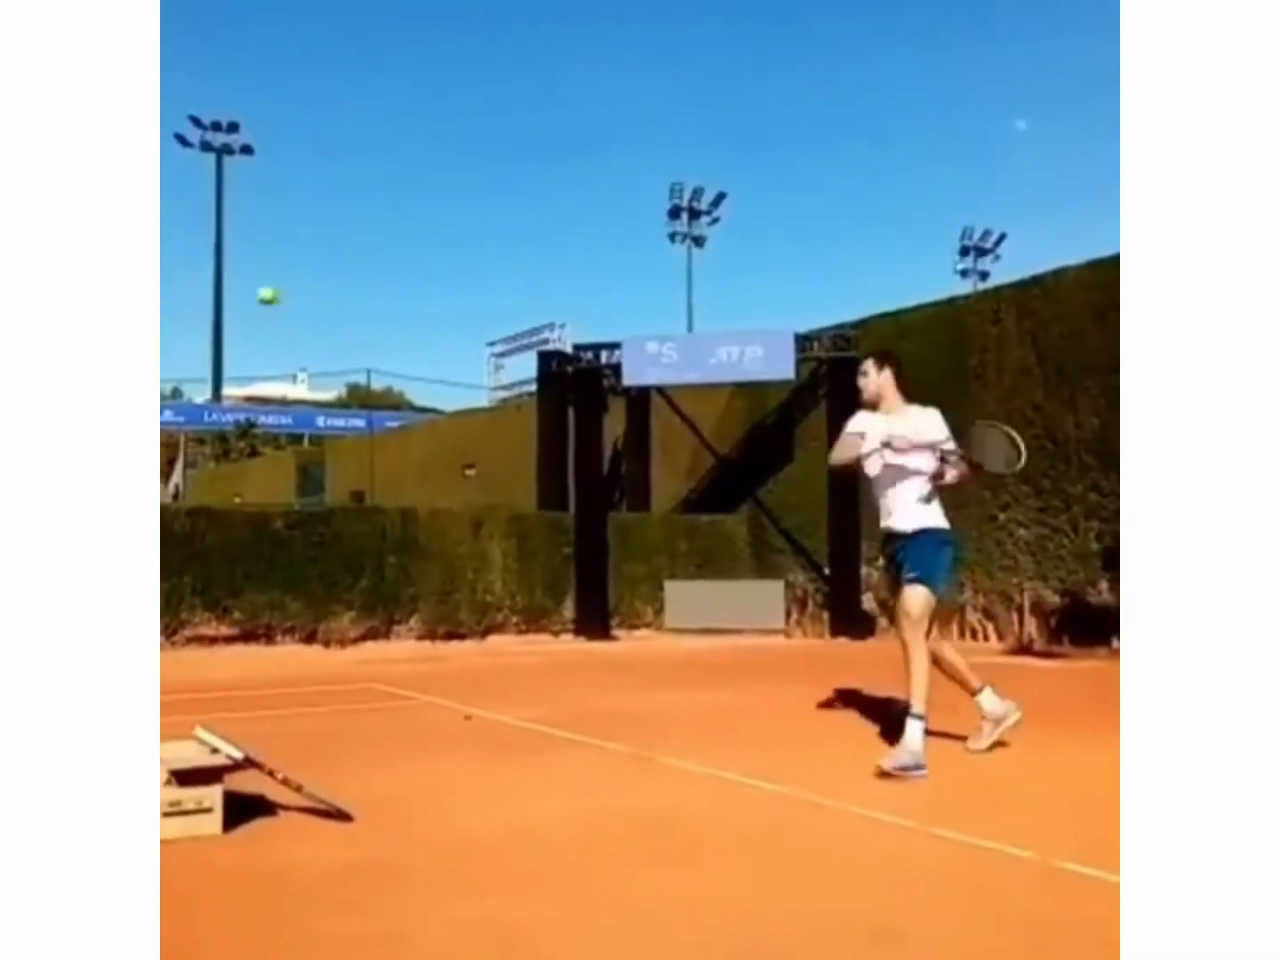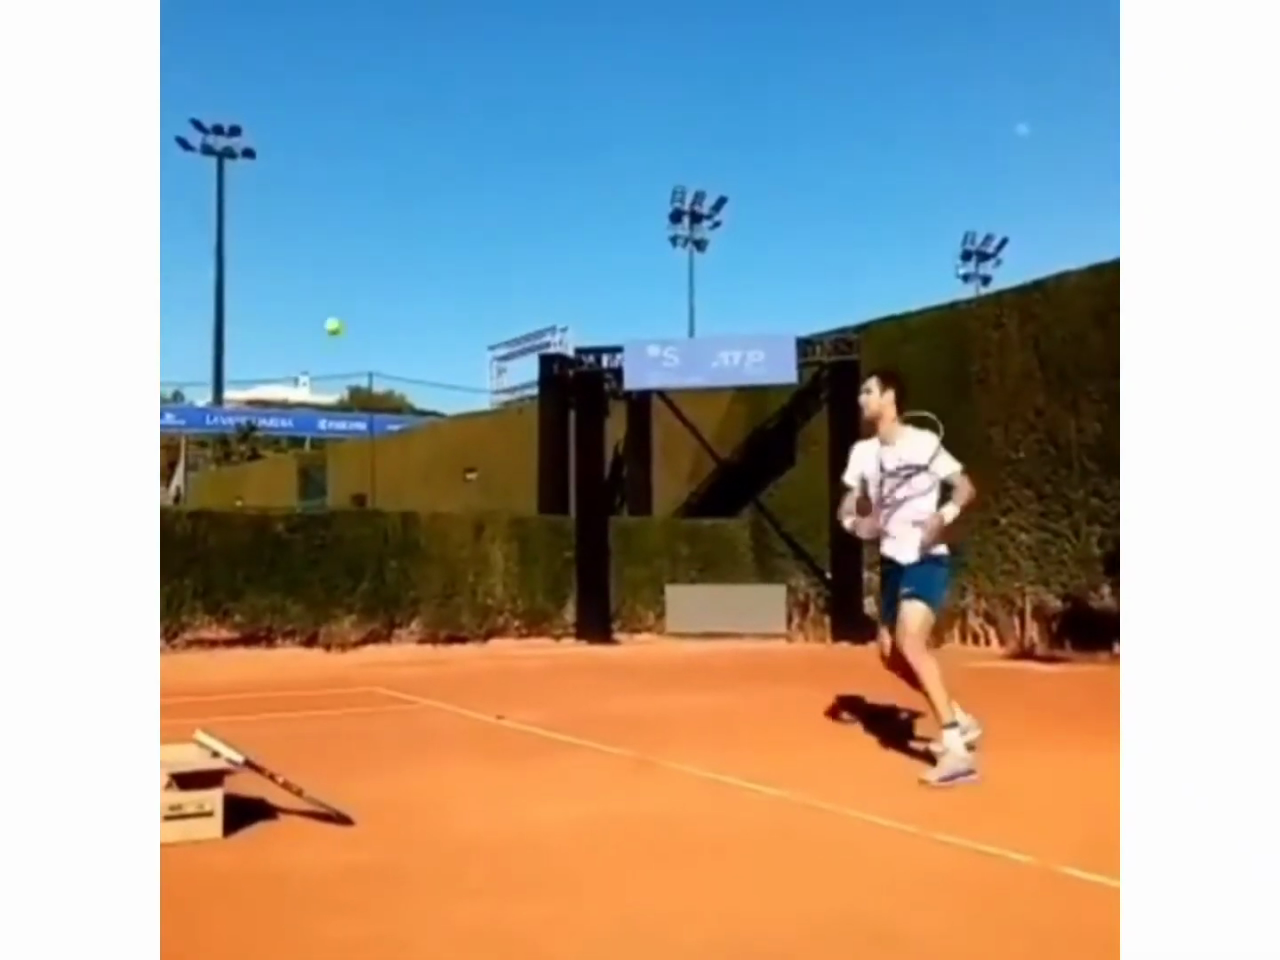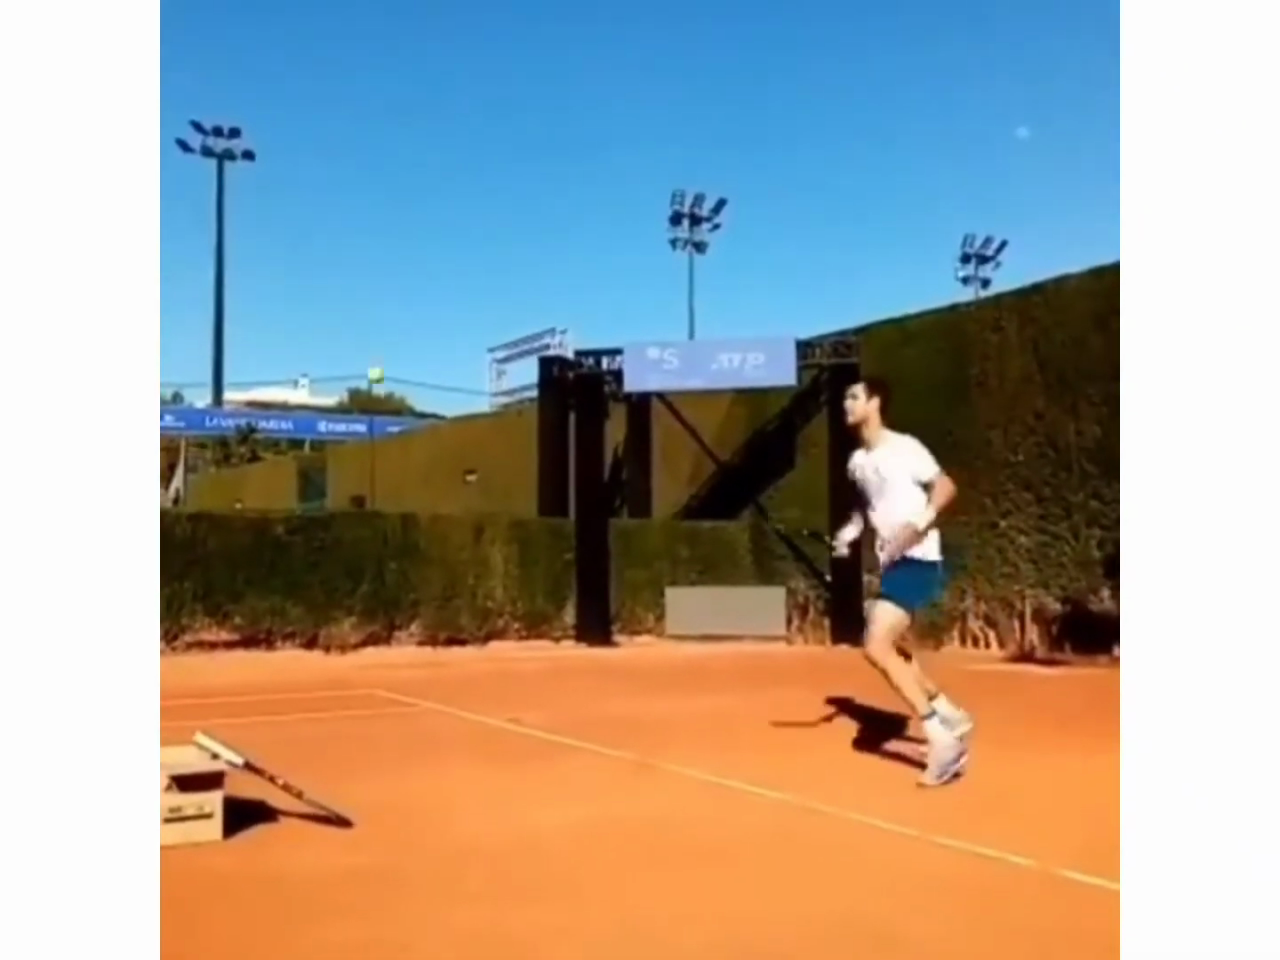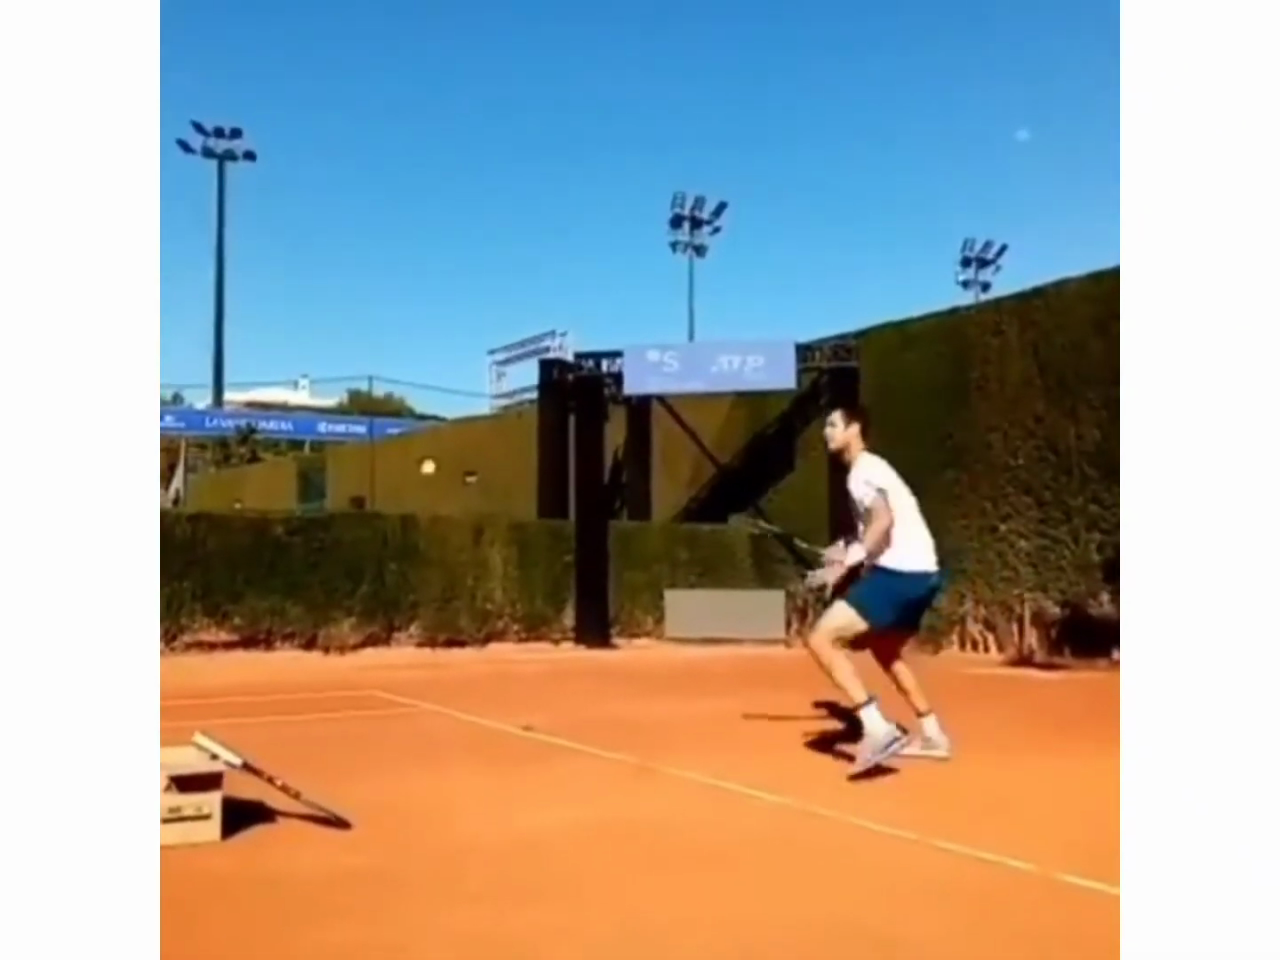
dt=0.3s
person 1, frame 1
left shoulder: (928, 418)
right shoulder: (865, 423)
left elbow: (960, 467)
right elbow: (836, 457)
left wrist: (946, 475)
right wrist: (884, 441)
left hip: (928, 535)
right hip: (894, 539)
left knee: (911, 628)
right knee: (922, 638)
left ankle: (913, 743)
right ankle: (994, 707)
person 1, frame 2
left shoulder: (924, 442)
right shoulder: (861, 452)
left elbow: (965, 486)
right elbow: (848, 506)
left wrist: (947, 514)
right wrist: (857, 522)
left hip: (927, 560)
right hip: (892, 563)
left knee: (911, 644)
right knee: (893, 655)
left ankle: (956, 751)
right ankle: (960, 722)
person 1, frame 3
left shoulder: (902, 447)
right shoulder: (858, 461)
left elbow: (946, 487)
left wrist: (917, 525)
right wrist: (849, 532)
left hip: (916, 562)
right hip: (893, 565)
left knee: (877, 647)
right knee: (886, 648)
left ankle: (943, 742)
right ankle: (949, 715)
person 1, frame 4
left shoulder: (863, 468)
right shoulder: (871, 468)
left elbow: (883, 522)
left wrist: (843, 565)
right wrist: (844, 548)
left hip: (900, 573)
right hip: (922, 574)
left knee: (820, 638)
right knee: (884, 650)
left ankle: (878, 728)
right ankle: (931, 734)
